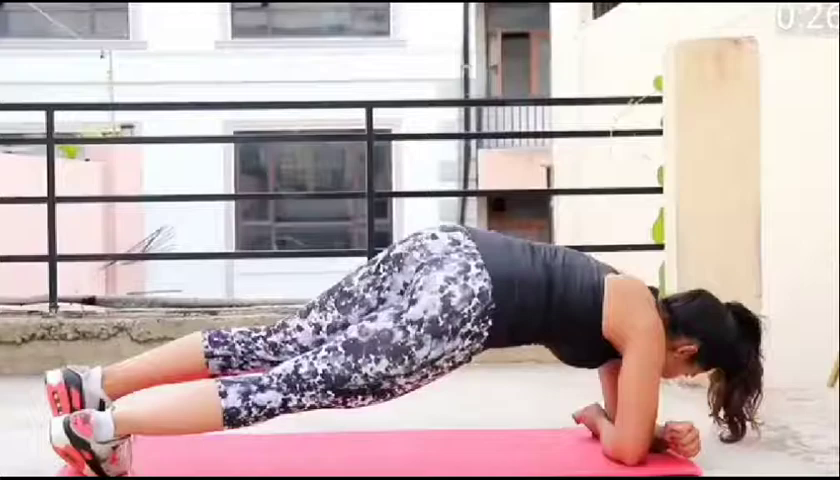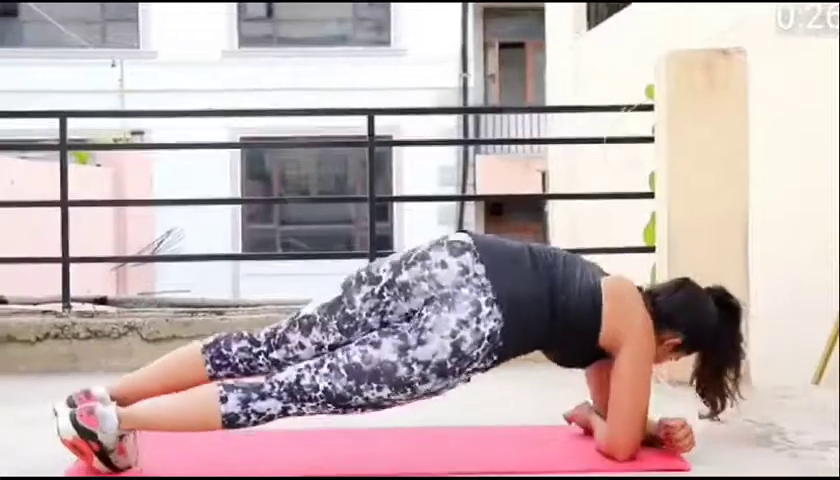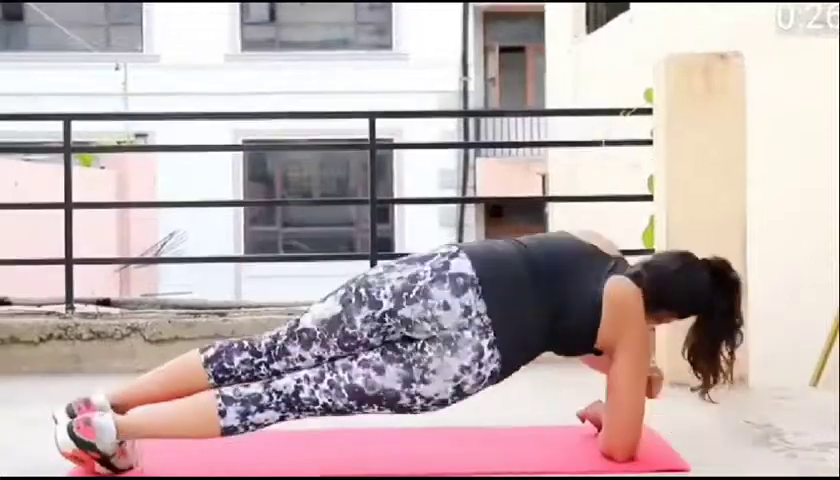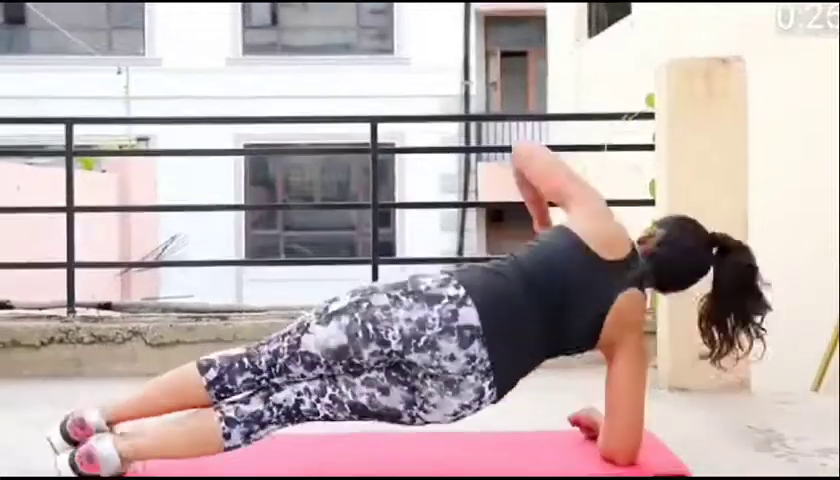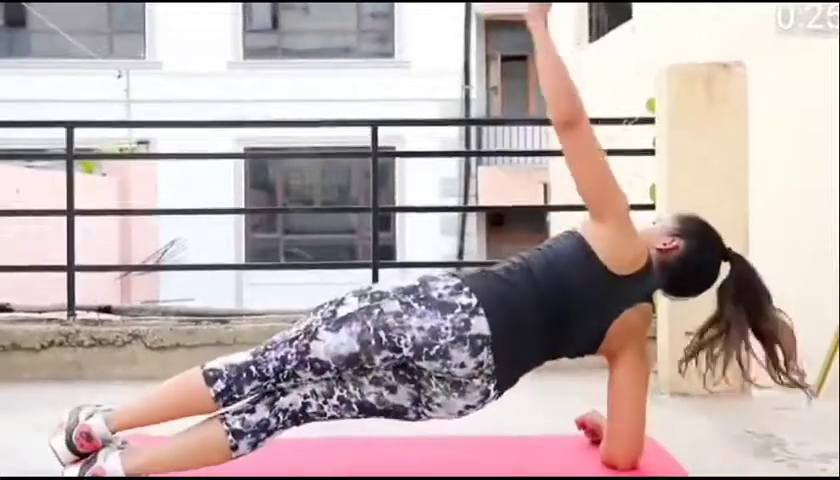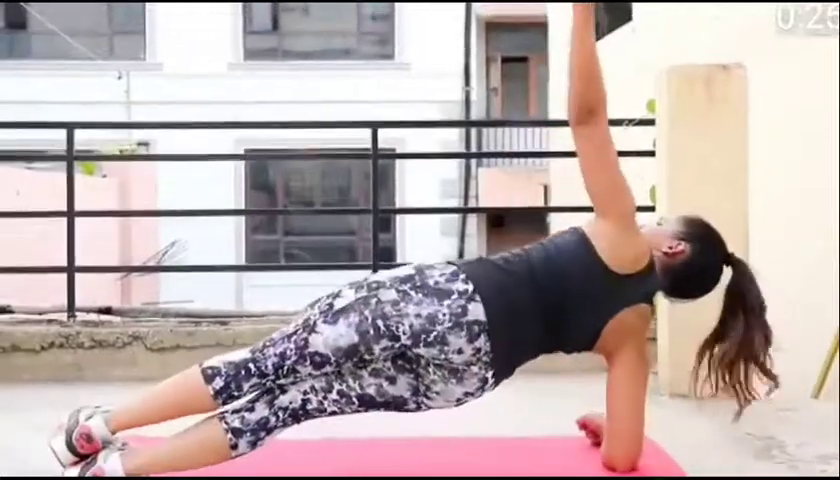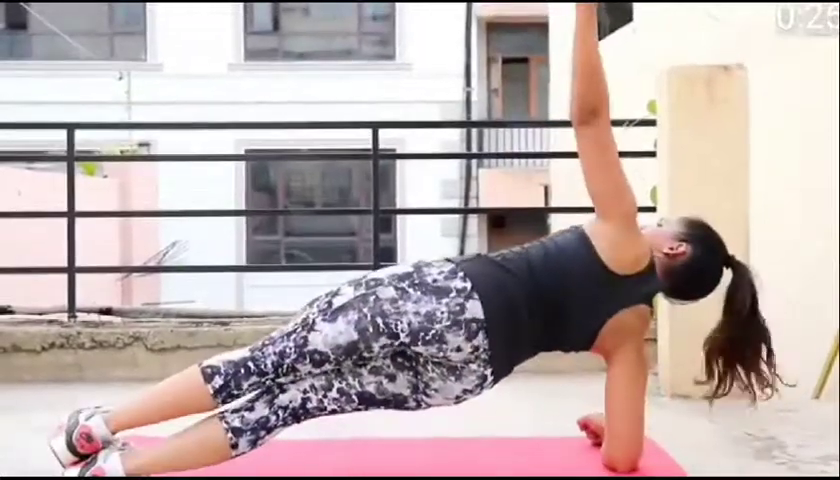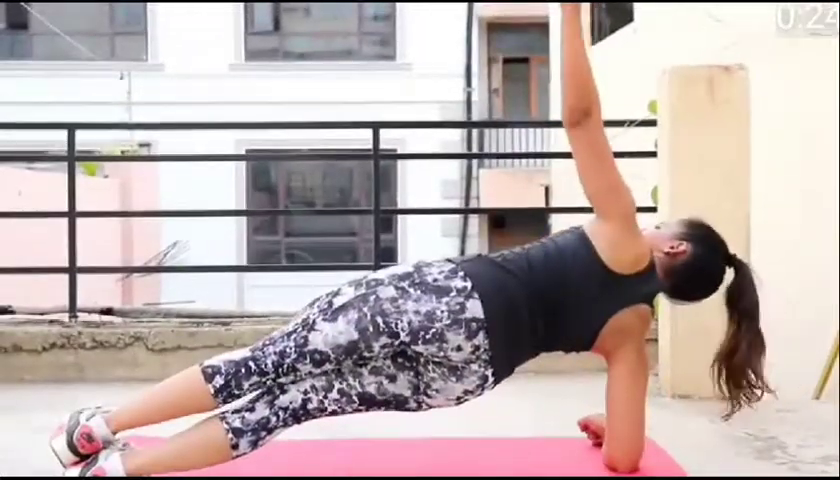
dt=0.2s
person 1, frame 1
left shoulder: (632, 303)
right shoulder: (648, 327)
left elbow: (619, 409)
right wrist: (599, 420)
left hip: (445, 250)
right hip: (462, 288)
left knee: (274, 344)
right knee: (298, 382)
left ankle: (96, 380)
right ankle: (108, 422)
person 1, frame 2
left shoulder: (616, 291)
right shoulder: (640, 331)
left elbow: (602, 394)
right wrist: (593, 418)
left hip: (445, 258)
right hip: (467, 319)
left knee: (269, 351)
right knee: (300, 390)
left ankle: (104, 396)
right ankle: (112, 421)
person 1, frame 3
left shoulder: (599, 248)
right shoulder: (633, 323)
left wrist: (628, 372)
right wrist: (602, 412)
left hip: (438, 271)
right hip: (467, 356)
left knee: (262, 359)
right knee: (288, 400)
left ankle: (100, 406)
person 1, frame 4
left shoulder: (603, 224)
right shoulder: (630, 326)
left elbow: (526, 165)
left wrist: (538, 205)
right wrist: (592, 422)
left hip: (436, 306)
right hip: (459, 386)
left knee: (257, 368)
right knee: (283, 404)
person 1, frame 5
left shoulder: (620, 235)
right shoulder: (633, 331)
left elbow: (567, 121)
left hip: (435, 313)
right hip: (464, 380)
left knee: (261, 371)
right knee: (287, 408)
person 1, frame 6
left shoulder: (621, 231)
right shoulder: (631, 332)
left elbow: (586, 116)
left hip: (435, 300)
right hip: (460, 370)
left knee: (263, 369)
right knee: (286, 405)
person 1, frame 7
left shoulder: (620, 230)
right shoulder: (629, 333)
left elbow: (589, 116)
left hip: (438, 298)
right hip: (463, 365)
left knee: (261, 368)
right knee: (284, 406)
person 1, frame 8
left shoulder: (625, 233)
right shoulder: (630, 334)
left elbow: (582, 123)
left hip: (437, 297)
right hip: (461, 369)
left knee: (259, 368)
right knee: (288, 407)
